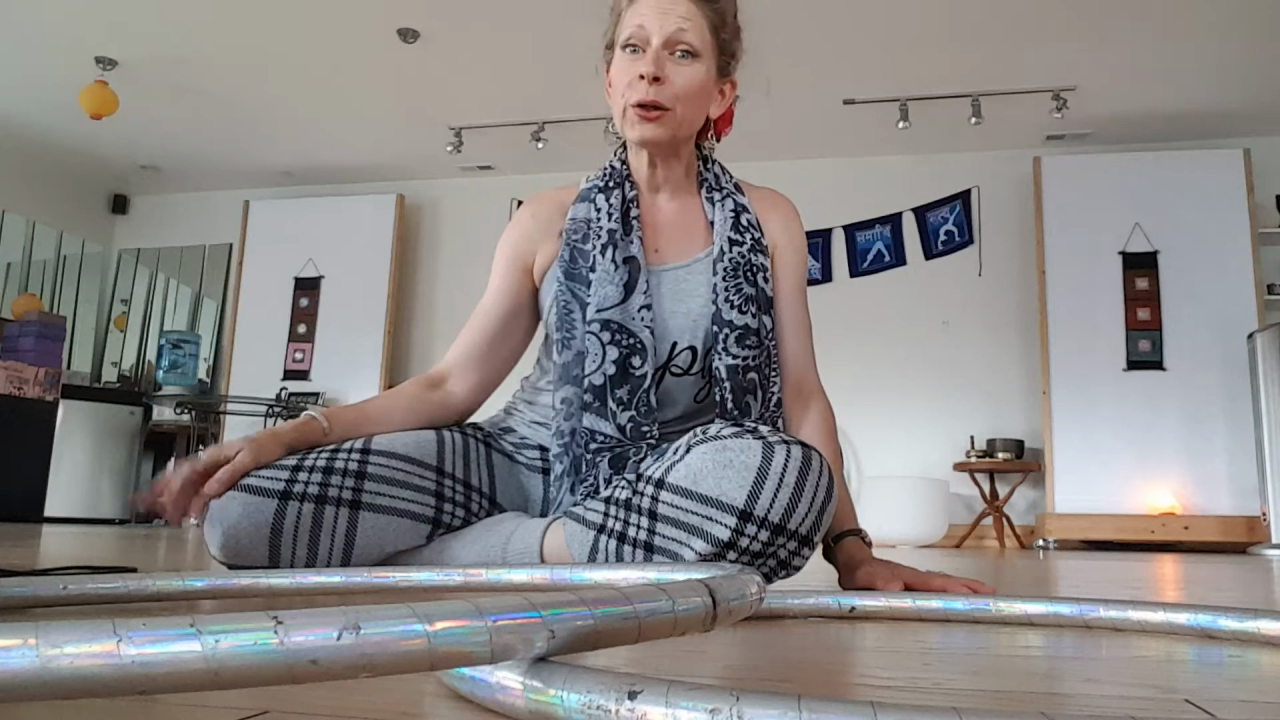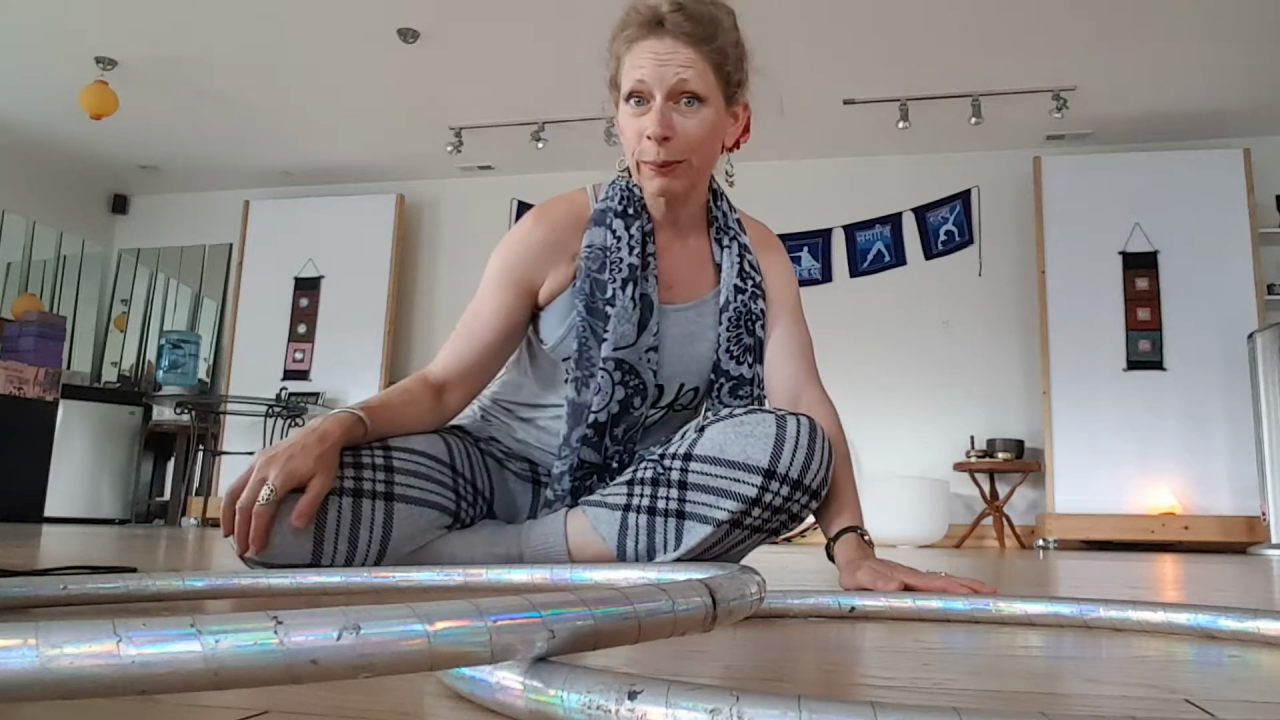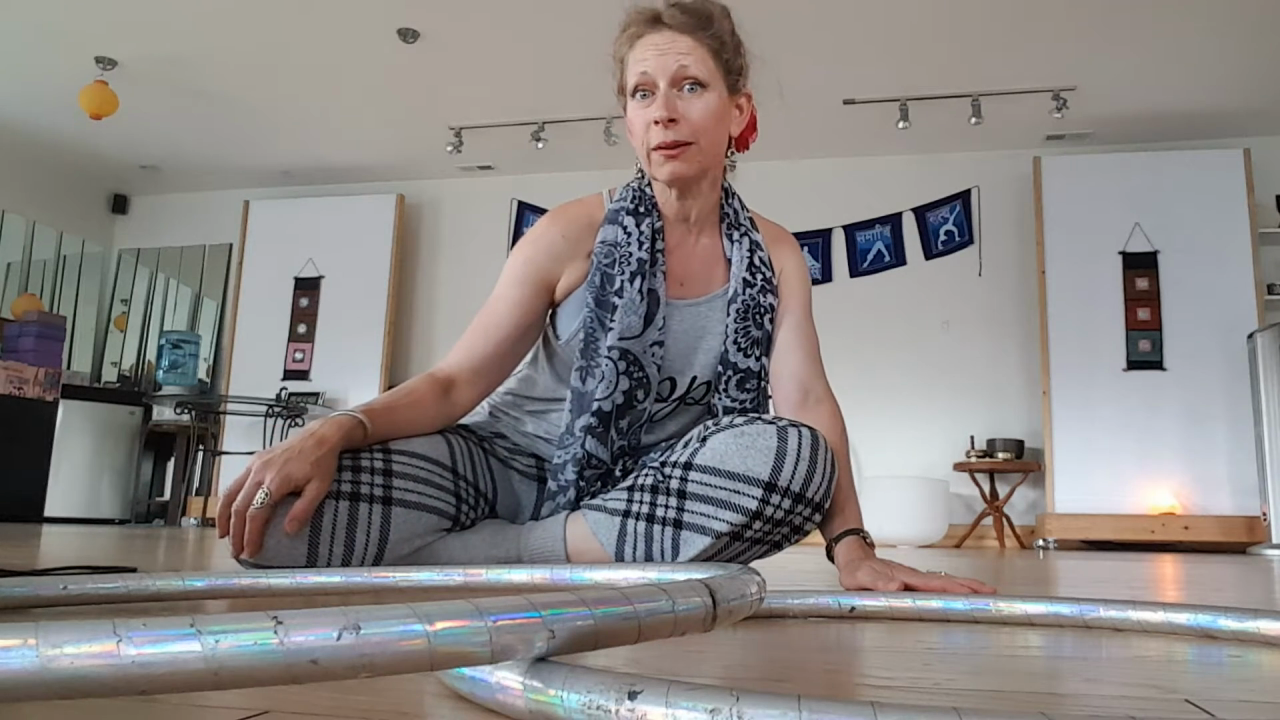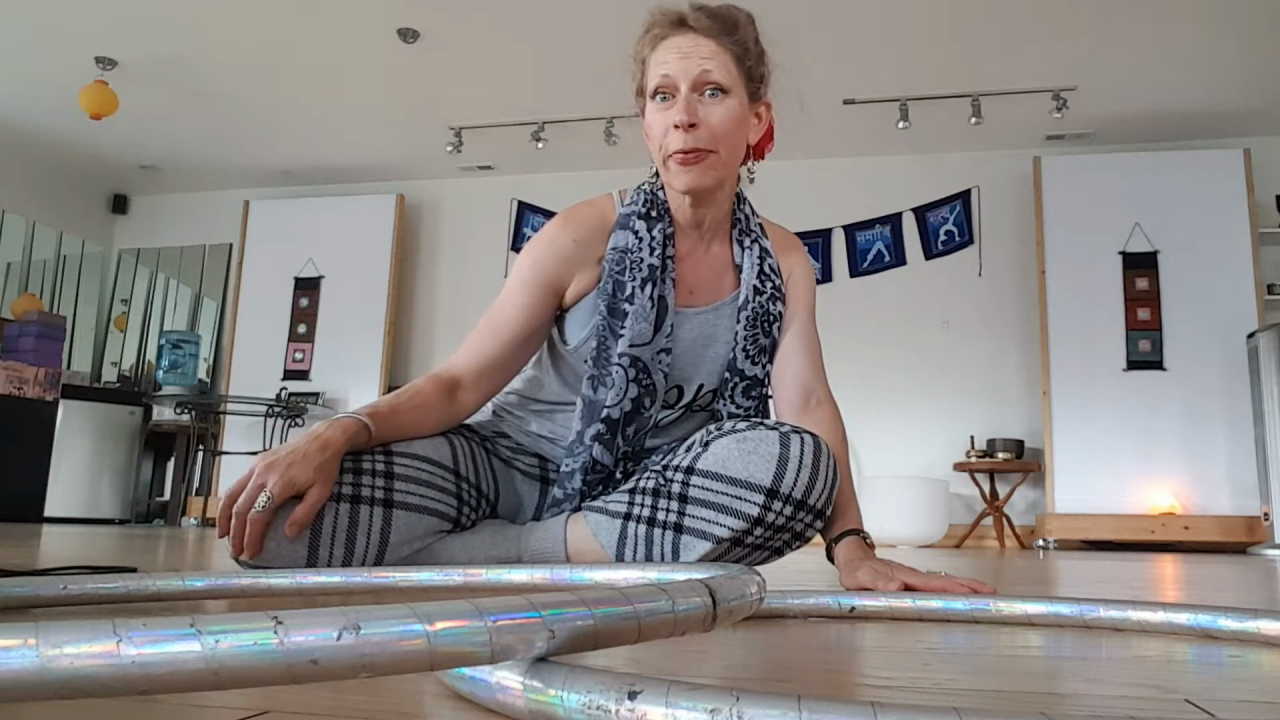
dt=1s
person 1, frame 1
left shoulder: (767, 221)
right shoulder: (548, 223)
left elbow: (798, 398)
right elbow: (452, 383)
left wrist: (850, 549)
right wrist: (286, 437)
left hip: (664, 498)
right hip: (528, 464)
left knee: (783, 476)
right knee: (245, 514)
left ankle: (432, 566)
person 1, frame 2
left shoulder: (758, 254)
right shoulder: (555, 232)
left elbow: (802, 402)
right elbow: (443, 384)
left wrist: (851, 548)
right wrist: (335, 429)
left hip: (641, 496)
right hip: (504, 468)
left knee: (787, 445)
right knee: (285, 516)
left ankle: (466, 558)
person 1, frame 3
left shoulder: (773, 254)
right shoulder: (575, 232)
left elbow: (805, 401)
right elbow: (455, 382)
left wrist: (851, 546)
right wrist: (336, 432)
left hip: (648, 494)
right hip: (516, 465)
left knee: (792, 457)
right knee: (283, 516)
left ankle: (496, 556)
person 1, frame 4
left shoulder: (781, 259)
right shoulder: (587, 235)
left elbow: (807, 406)
right elbow: (459, 383)
left wrist: (851, 547)
right wrist: (338, 434)
left hip: (652, 495)
right hip: (517, 464)
left knee: (795, 461)
right knee: (281, 520)
left ankle: (496, 557)
